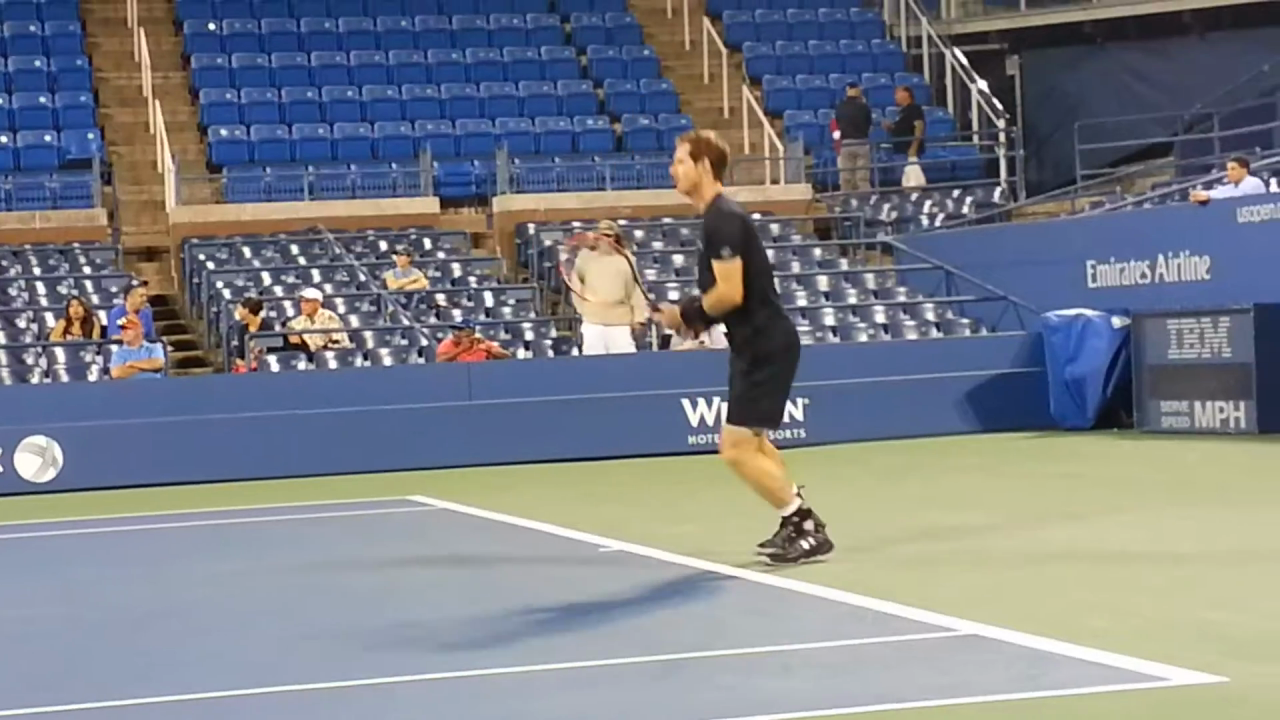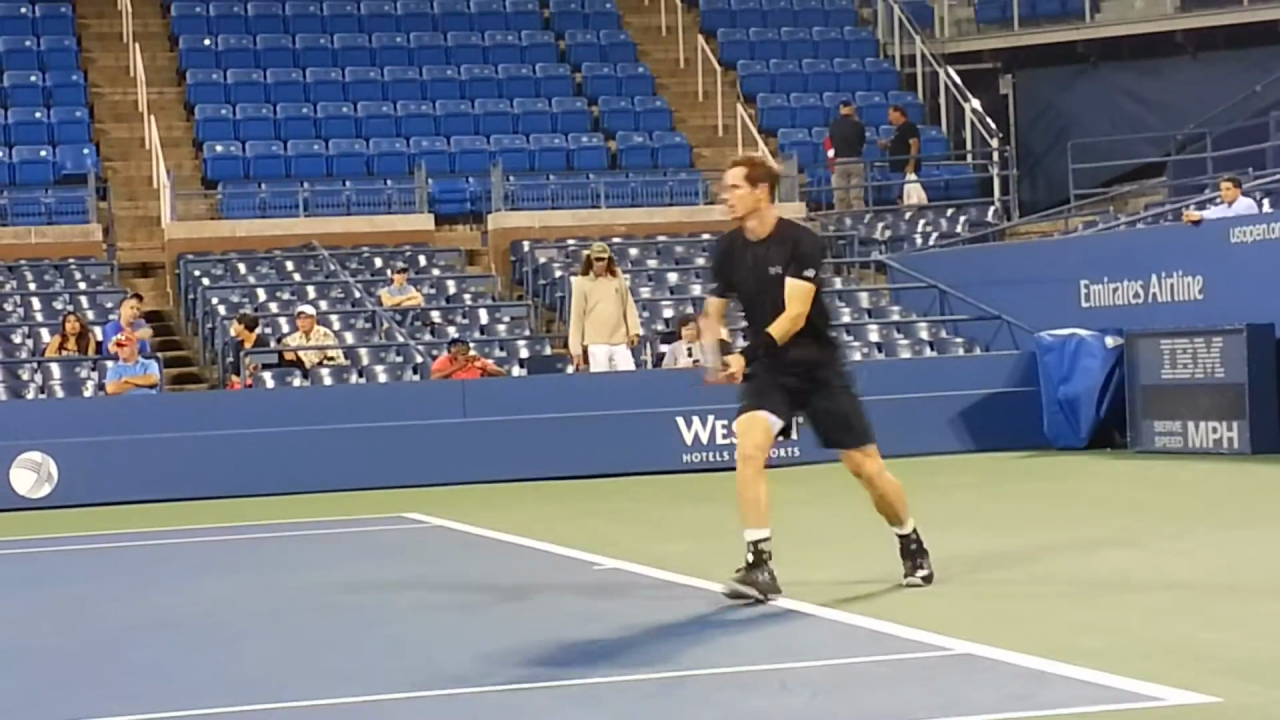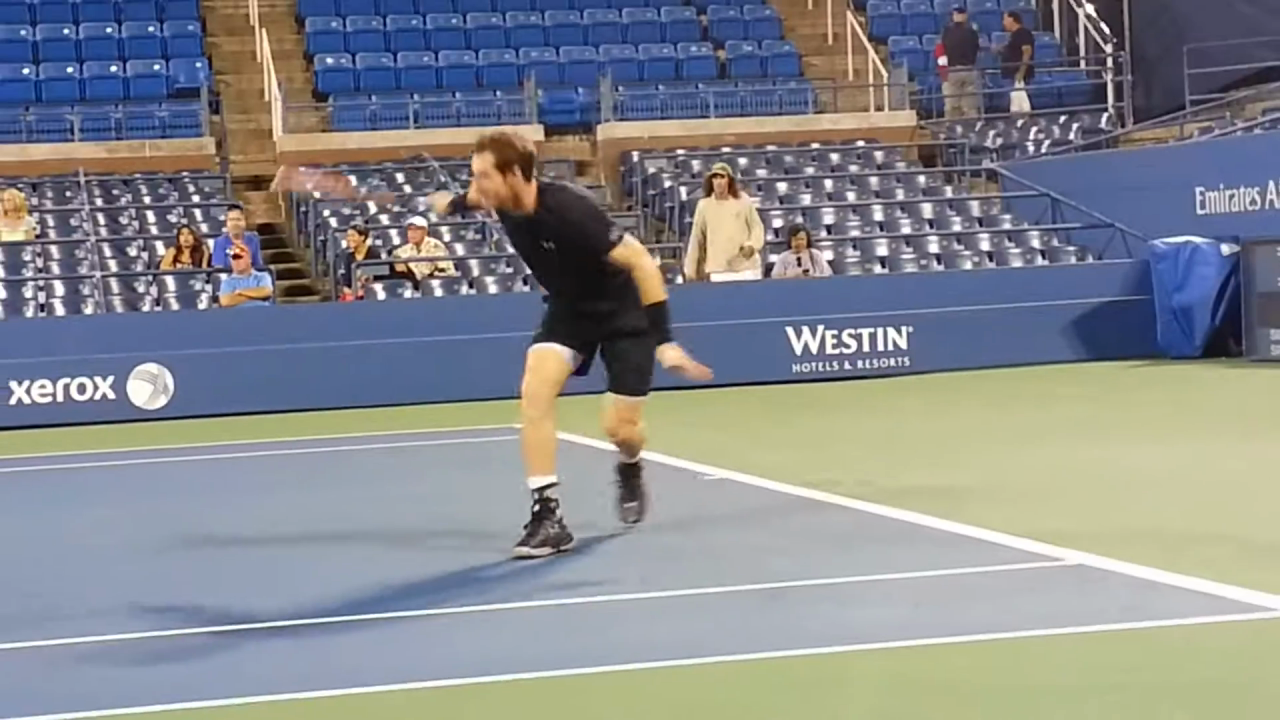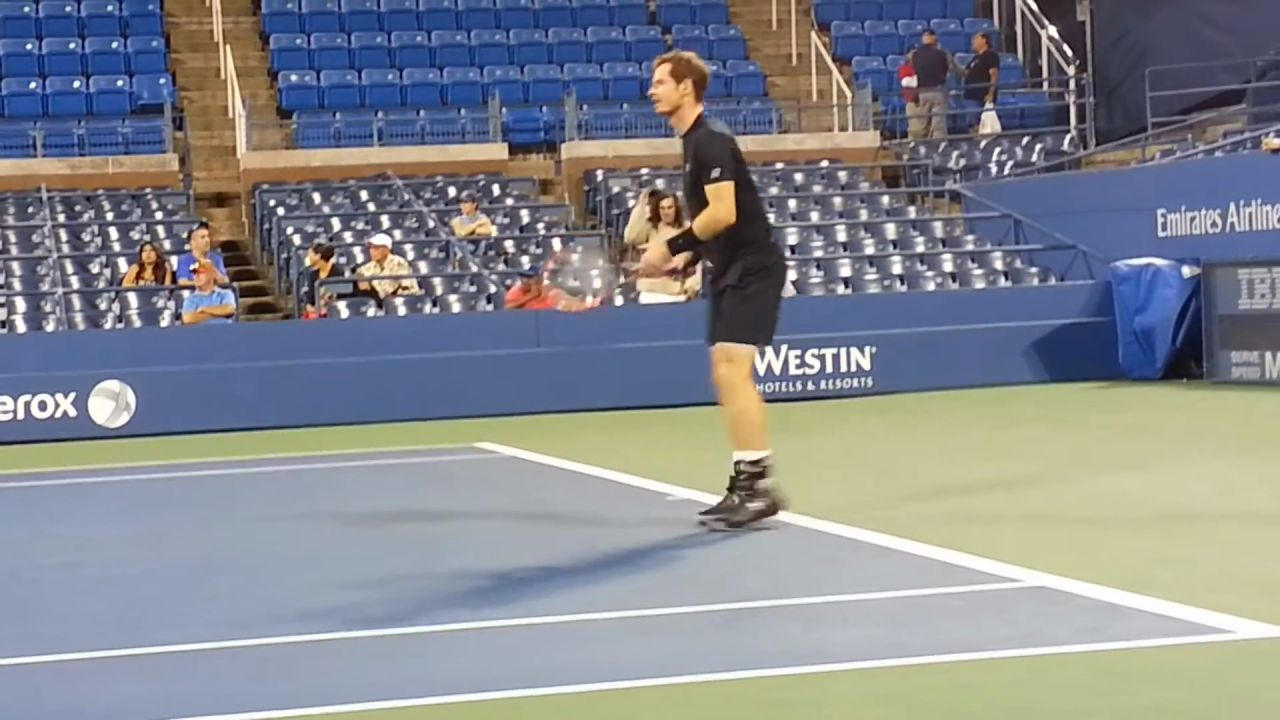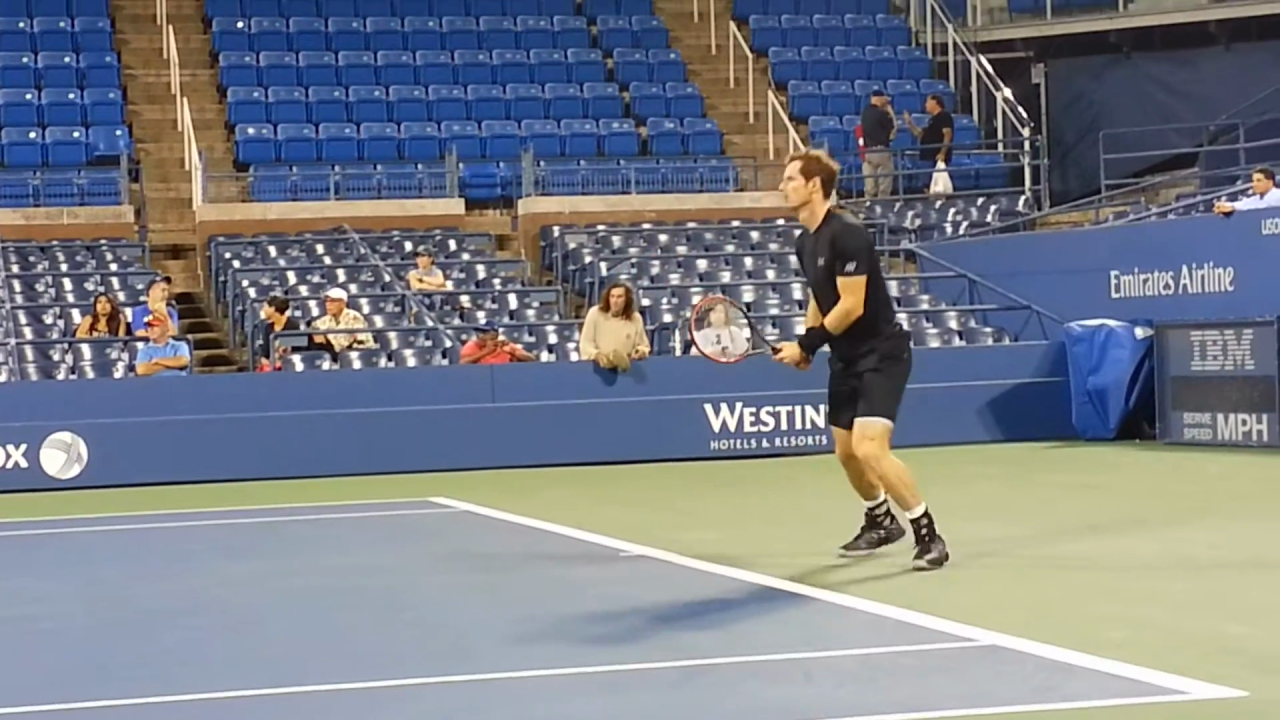
dt=1s
person 1, frame 1
left shoulder: (725, 218)
right shoulder: (715, 216)
left elbow: (729, 293)
left wrist: (686, 315)
right wrist: (695, 316)
left hip: (765, 349)
right hip: (756, 347)
left knee: (737, 450)
right knee: (749, 445)
left ankle: (809, 529)
right ankle: (801, 525)
person 1, frame 2
left shoulder: (800, 241)
right shoulder: (726, 249)
left elbow: (796, 313)
right elbow: (713, 313)
left wrist: (749, 355)
right wrist: (716, 358)
left hip: (819, 370)
right hip: (766, 375)
left knee: (868, 469)
right knee: (748, 450)
left ankle: (912, 545)
right ankle: (759, 566)
person 1, frame 3
left shoulder: (573, 210)
right shoulder: (504, 200)
left elbow: (643, 266)
left wrist: (663, 339)
right wrist: (448, 203)
left hip: (625, 312)
right hip: (566, 310)
left knee: (620, 426)
right knee: (536, 394)
left ankle: (629, 471)
right ankle: (547, 515)
person 1, frame 4
left shoulder: (710, 140)
right shoulder: (696, 140)
left elbow: (725, 212)
left wrist: (671, 248)
right wrist: (688, 252)
left hip: (753, 269)
right hip: (732, 270)
left knee: (734, 372)
right knee: (724, 377)
left ankle: (757, 485)
right ankle: (746, 485)
person 1, frame 5
left shoulder: (847, 234)
right shoulder: (806, 241)
left elbow: (853, 306)
left wrist: (807, 345)
right wrist: (806, 344)
left hip: (883, 353)
right hip: (846, 358)
left knee: (868, 448)
right knee: (846, 452)
left ankle: (927, 533)
right ankle: (880, 520)
